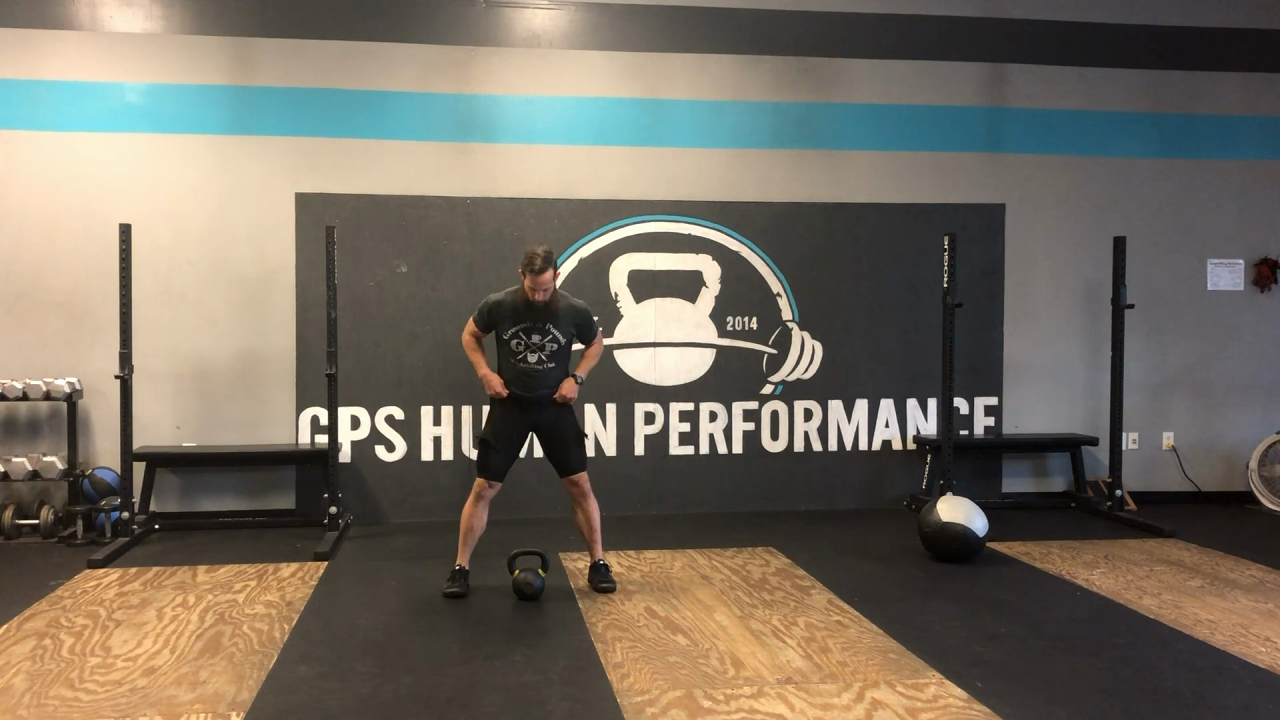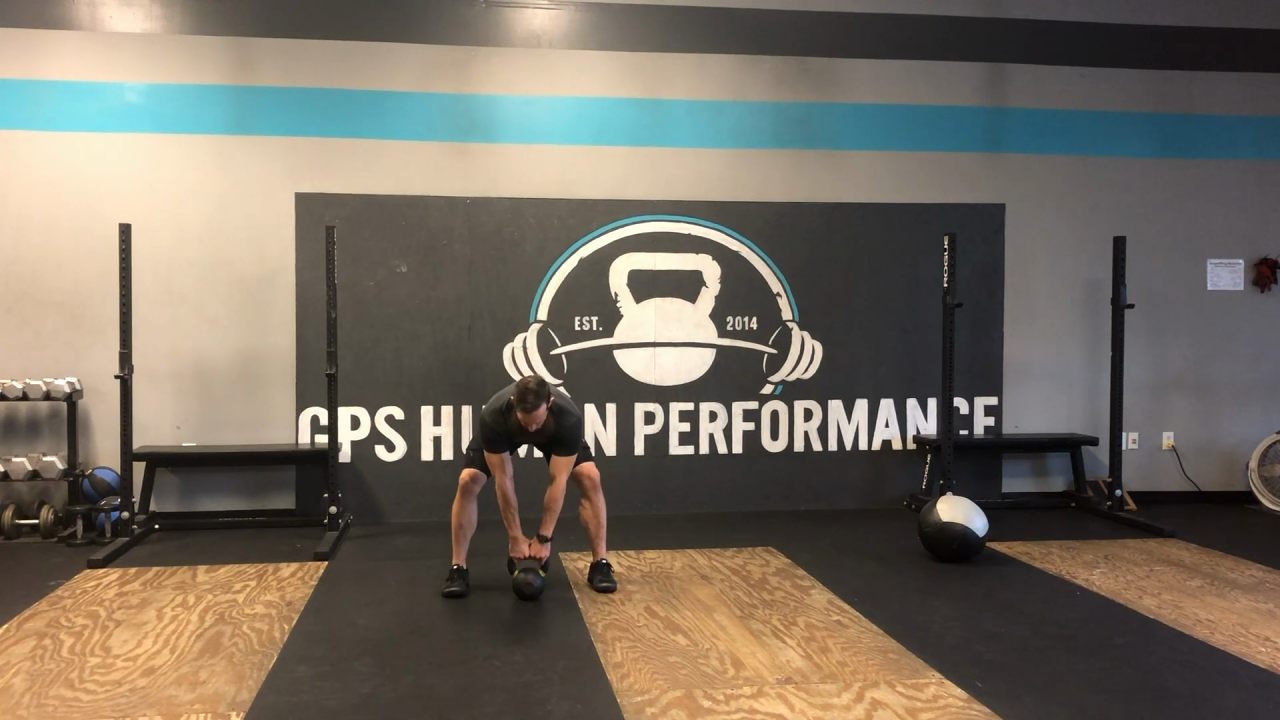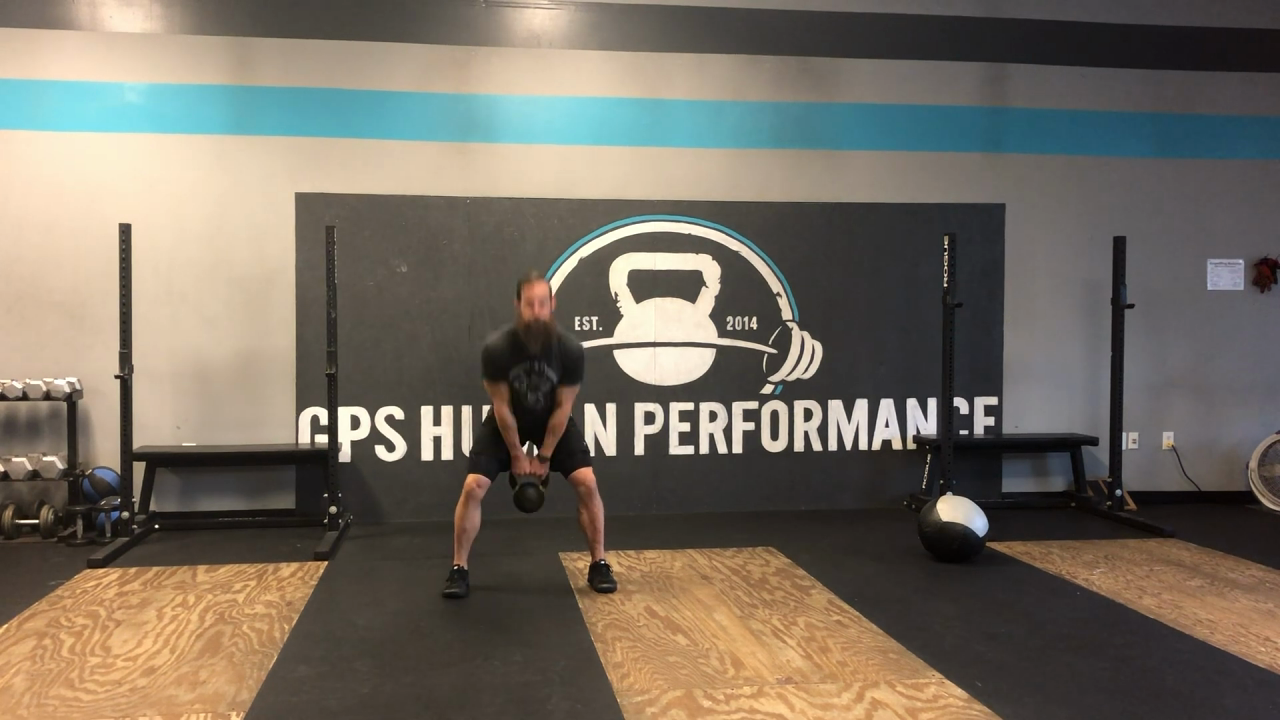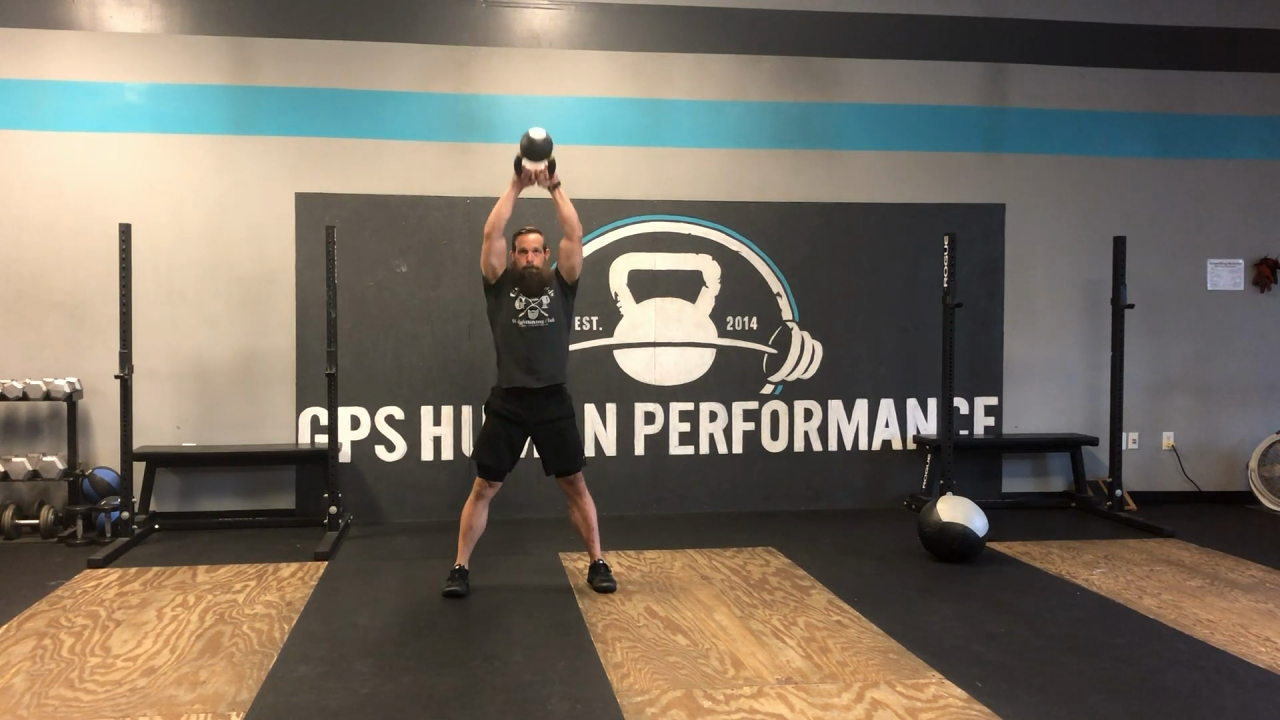
dt=1s
person 1, frame 1
left shoulder: (575, 310)
right shoulder: (497, 304)
left elbow: (596, 344)
right elbow: (469, 336)
left wrist: (577, 377)
right wrist: (485, 373)
left hip: (555, 407)
right hip: (508, 406)
left knee: (580, 484)
right knee: (484, 489)
left ankle: (598, 564)
right ankle: (460, 569)
person 1, frame 2
left shoulder: (569, 418)
right shoulder: (493, 417)
left elbow: (558, 482)
right elbow: (503, 480)
left wrist: (544, 538)
right wrist: (515, 537)
left hip: (554, 433)
right hip: (505, 433)
left knee: (590, 478)
right knee: (468, 481)
left ankle: (600, 564)
right ankle: (458, 569)
person 1, frame 3
left shoulder: (569, 349)
right shoulder: (496, 348)
left elbow: (563, 408)
right elbow: (502, 407)
left wrist: (545, 455)
right wrist: (517, 455)
left hip: (552, 425)
right hip: (508, 423)
left knee: (586, 483)
right knee: (473, 487)
left ankle: (599, 565)
right ankle: (459, 569)
person 1, frame 4
left shoulder: (561, 286)
right shoulder: (500, 286)
left elbow: (575, 237)
right elbow: (492, 238)
left wrist: (554, 186)
right wrist: (515, 185)
left hip: (553, 401)
right hip: (507, 402)
left knee: (574, 485)
right knee: (484, 488)
left ankle: (598, 563)
right ankle: (460, 568)
